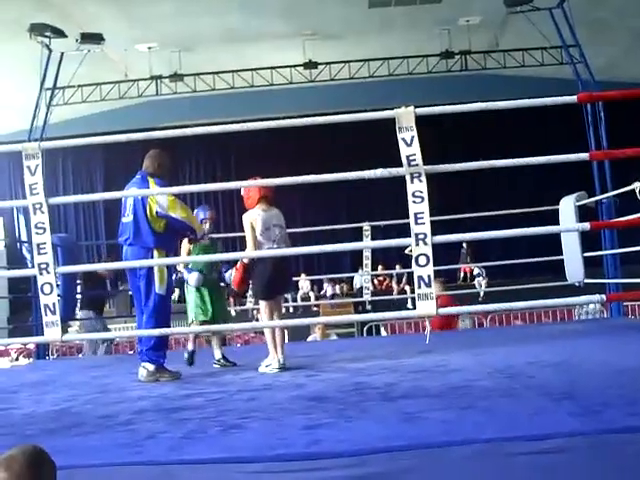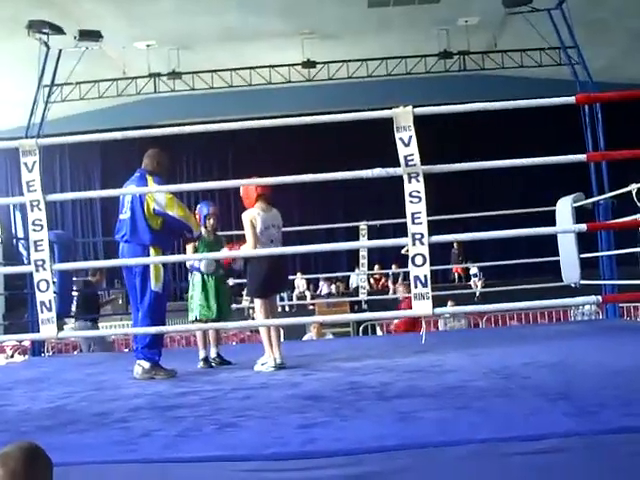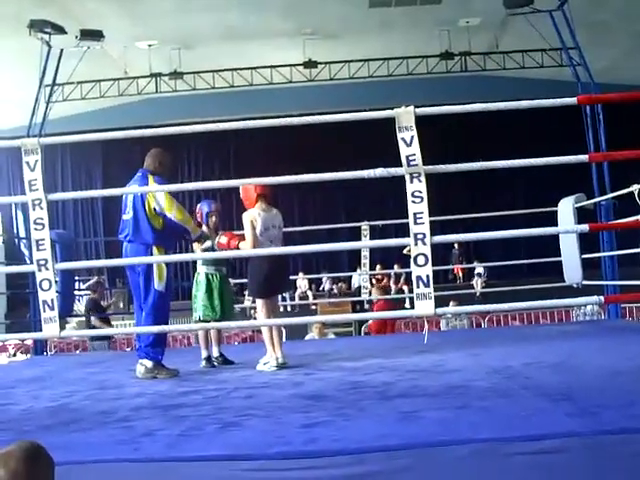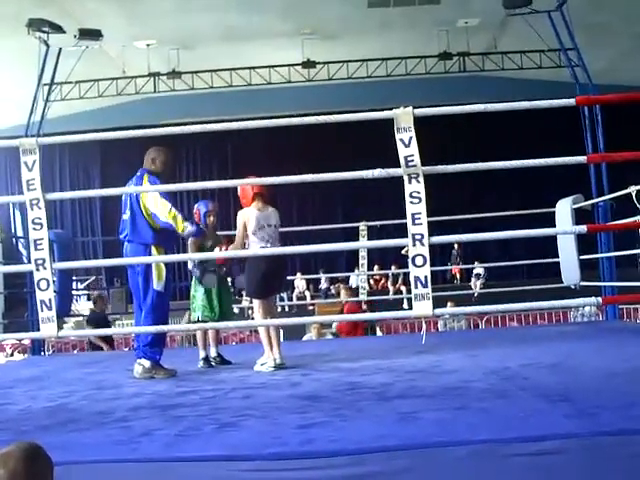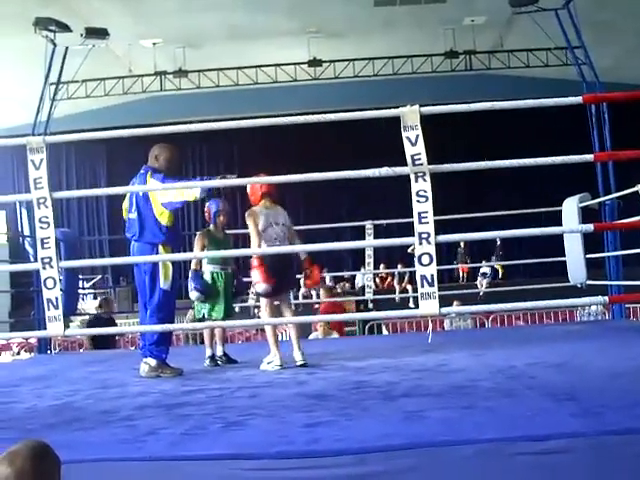
dt=0.4s
person 1, frame 1
left shoulder: (131, 187)
right shoulder: (153, 186)
right elbow: (178, 212)
left wrist: (180, 233)
right wrist: (197, 231)
left hip: (131, 252)
right hip: (150, 254)
left knee: (144, 310)
right knee: (156, 310)
left ankle: (146, 362)
right ankle: (152, 364)
person 1, frame 2
left shoulder: (130, 184)
right shoulder: (152, 184)
right elbow: (176, 211)
left wrist: (179, 232)
right wrist: (194, 231)
left hip: (128, 250)
right hip: (146, 252)
left knee: (140, 309)
right knee: (152, 308)
left ankle: (142, 360)
right ankle: (148, 362)
person 1, frame 3
left shoulder: (133, 184)
right shoulder: (153, 184)
right elbow: (174, 213)
left wrist: (182, 234)
right wrist: (195, 233)
left hip: (131, 249)
right hip: (148, 251)
left knee: (144, 308)
right knee: (155, 308)
left ankle: (144, 359)
right ankle: (150, 361)
person 1, frame 4
left shoulder: (133, 184)
right shoulder: (150, 183)
right elbow: (166, 214)
right wrist: (193, 230)
left hip: (133, 248)
right hip: (149, 251)
left knee: (143, 308)
right knee: (155, 308)
left ankle: (143, 359)
right ankle: (148, 361)
person 1, frame 5
left shoulder: (137, 181)
right shoulder: (155, 181)
left elbow: (126, 210)
right elbow: (182, 189)
left hip: (140, 248)
right hip: (155, 250)
left knee: (149, 306)
right knee: (160, 307)
left ankle: (149, 358)
right ankle: (154, 360)
person 2, frame 1
left shoulder: (249, 216)
right shoulder: (278, 213)
left elbow: (252, 248)
right elbow: (287, 243)
left wrist: (241, 267)
left hip: (263, 264)
right hip: (281, 262)
left knee: (266, 312)
right knee: (277, 311)
left ankle: (273, 359)
right ankle: (280, 356)
person 2, frame 2
left shoulder: (249, 214)
right shoulder: (275, 213)
left elbow: (252, 246)
right elbow: (277, 241)
left hip: (259, 263)
right hip: (277, 261)
left knee: (261, 311)
right knee: (272, 310)
left ankle: (270, 357)
right ankle: (277, 355)
person 2, frame 3
left shoulder: (249, 215)
right shoulder: (276, 213)
left elbow: (251, 246)
right elbow: (278, 240)
left hip: (261, 262)
right hip: (278, 261)
left knee: (263, 310)
right knee: (273, 309)
left ankle: (271, 357)
right ankle: (278, 354)
person 2, frame 4
left shoulder: (244, 214)
right shoulder: (274, 212)
left elbow: (239, 245)
right elbow: (275, 239)
left hip: (258, 262)
right hip: (276, 260)
left knee: (260, 311)
right knee: (271, 309)
left ankle: (269, 357)
right ankle: (277, 355)
person 2, frame 5
left shoulder: (252, 213)
right shoulder: (282, 212)
left elbow: (255, 239)
right elbow: (295, 239)
left wrist: (256, 263)
right wrist: (307, 262)
left hip: (267, 260)
right hip: (285, 259)
left knee: (266, 310)
right knee: (286, 307)
left ankle: (275, 356)
right ankle: (298, 353)
person 3, frame 1
left shoulder: (215, 243)
right shoulder: (189, 242)
right elbow: (181, 265)
right wrist: (187, 272)
left hip: (213, 283)
right hip: (196, 285)
left knee: (216, 320)
right knee: (200, 319)
left ankle: (219, 356)
right ankle: (191, 348)
person 3, frame 2
left shoulder: (219, 239)
right shoulder: (194, 239)
right elbow: (188, 262)
right wrist: (198, 264)
left hip: (218, 280)
right hip: (201, 281)
left knee: (216, 318)
right knee: (203, 318)
left ankle: (214, 354)
right ankle: (203, 356)
person 3, frame 3
left shoulder: (220, 236)
right elbow: (200, 251)
right wrist: (213, 243)
left hip: (221, 279)
right hip: (205, 278)
left knee: (218, 318)
right knee: (204, 318)
left ankle: (216, 354)
right ankle: (205, 356)
person 3, frame 4
left shoulder: (218, 238)
right shoulder: (196, 237)
left elbow: (224, 259)
right elbow: (192, 261)
right wrist: (200, 272)
left hip: (219, 280)
right hip: (203, 281)
left knee: (216, 318)
right knee: (203, 319)
left ankle: (214, 354)
right ankle: (203, 356)
person 3, frame 5
left shoulder: (227, 237)
right shoulder: (203, 236)
right elbow: (196, 260)
left wrist: (235, 279)
right wrist: (194, 280)
left hip: (225, 279)
right hip: (209, 278)
left knee: (222, 317)
right knee: (210, 318)
left ankle: (220, 353)
right ankle: (209, 355)
